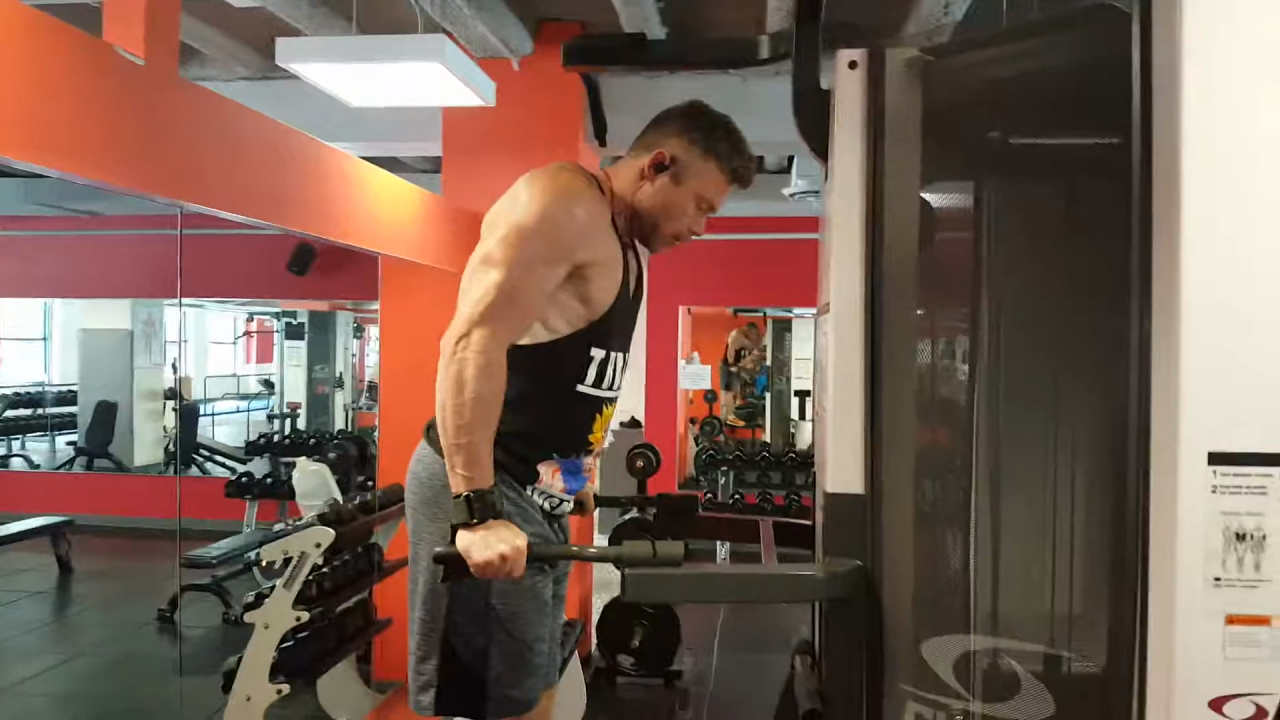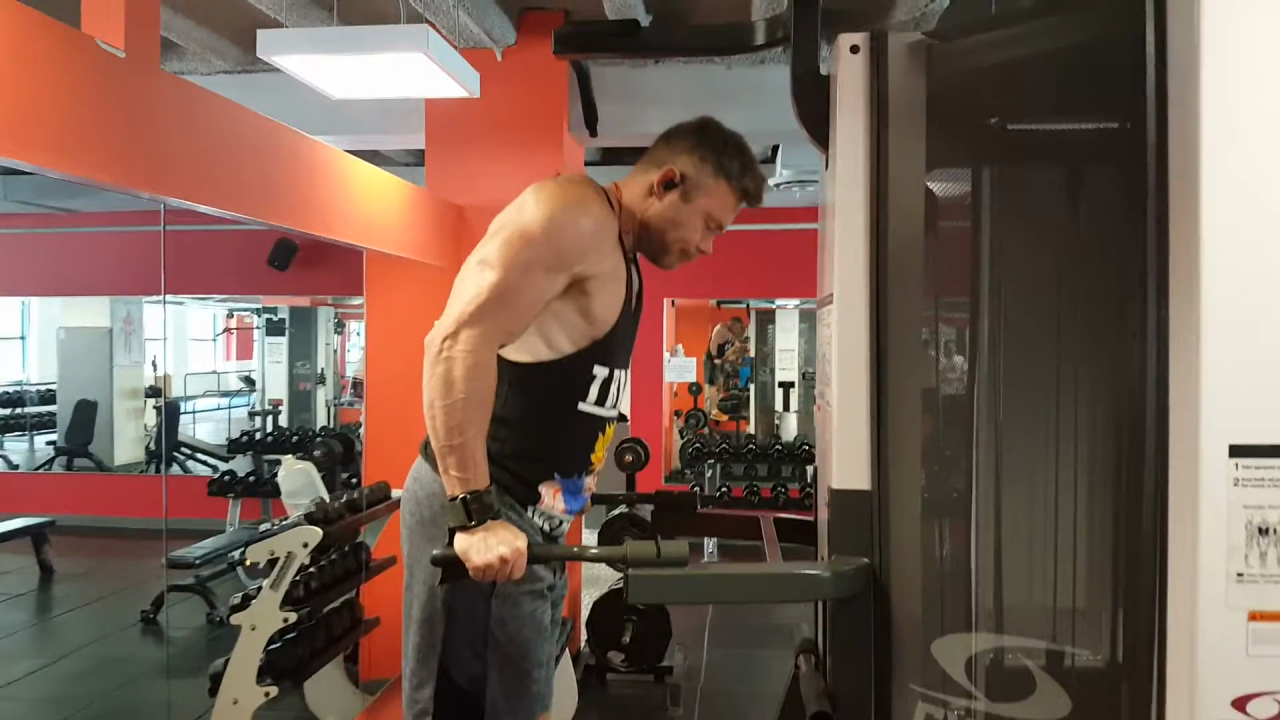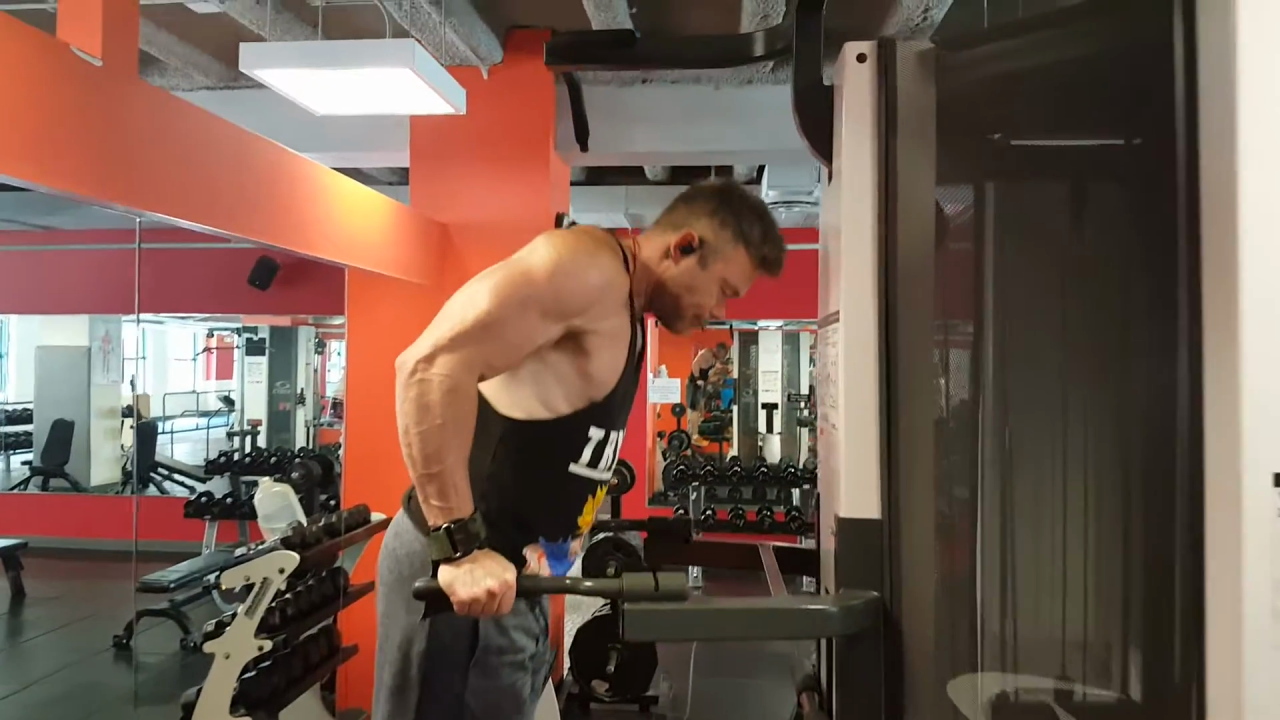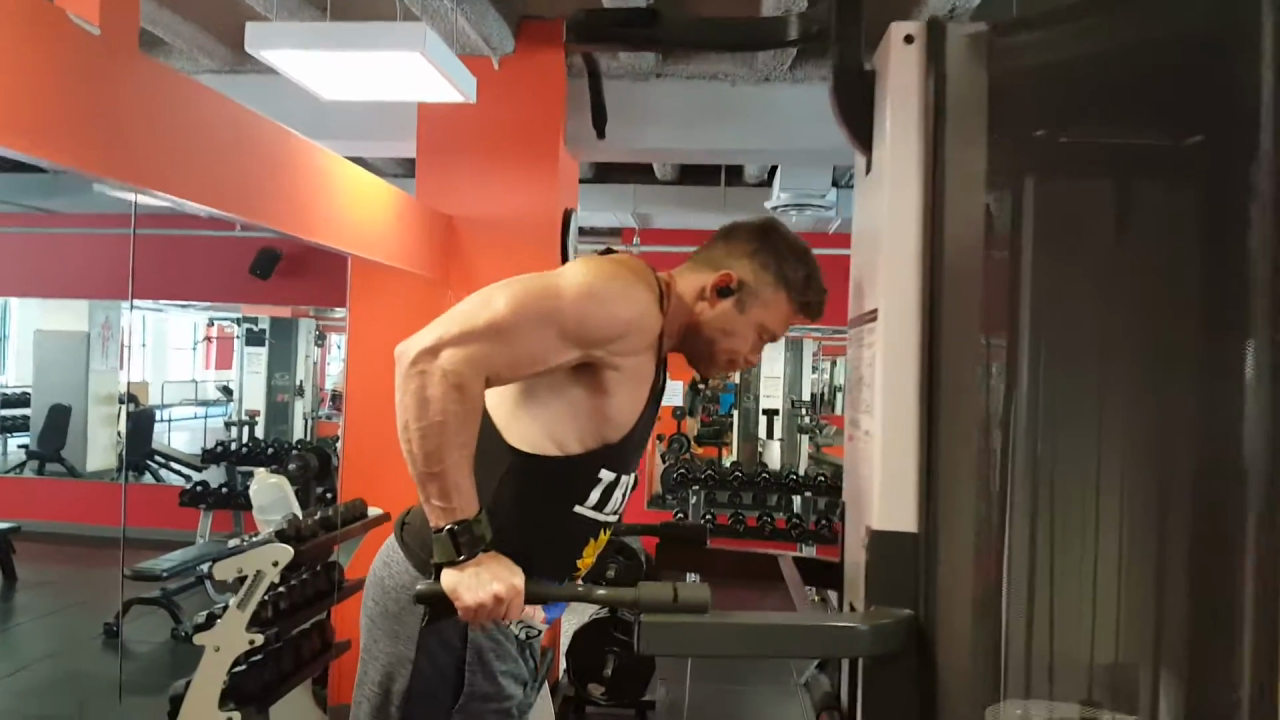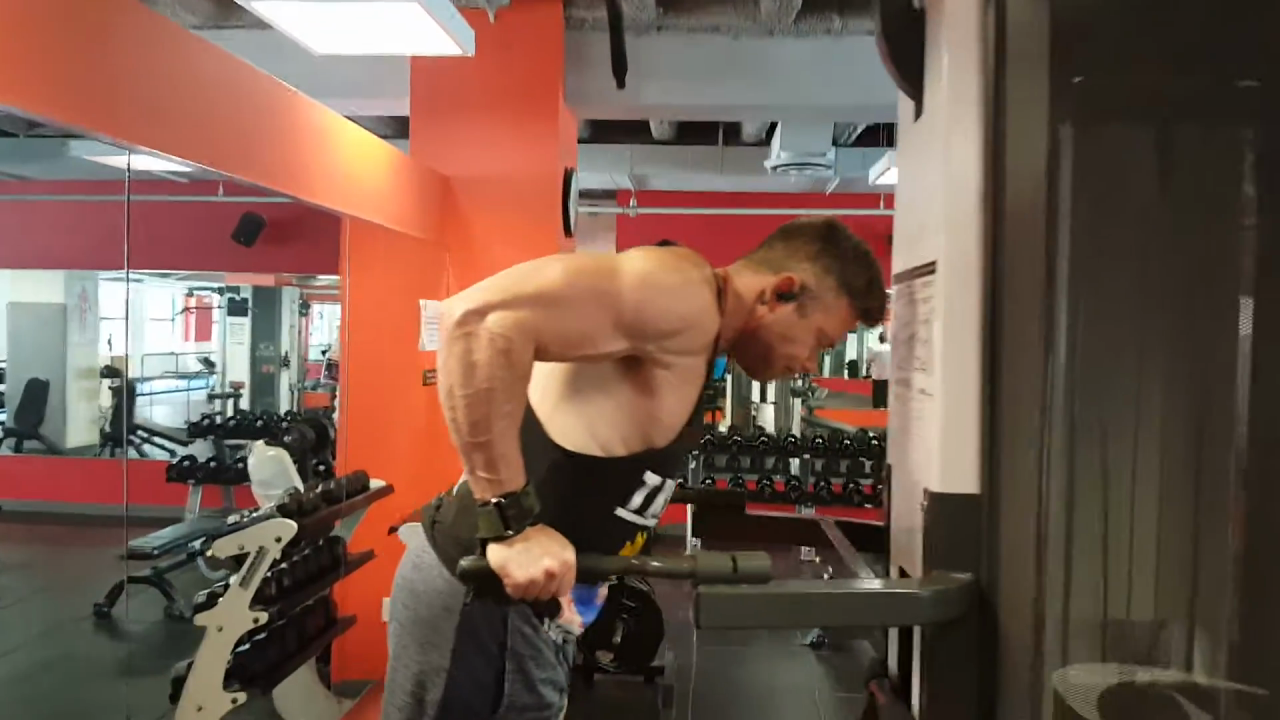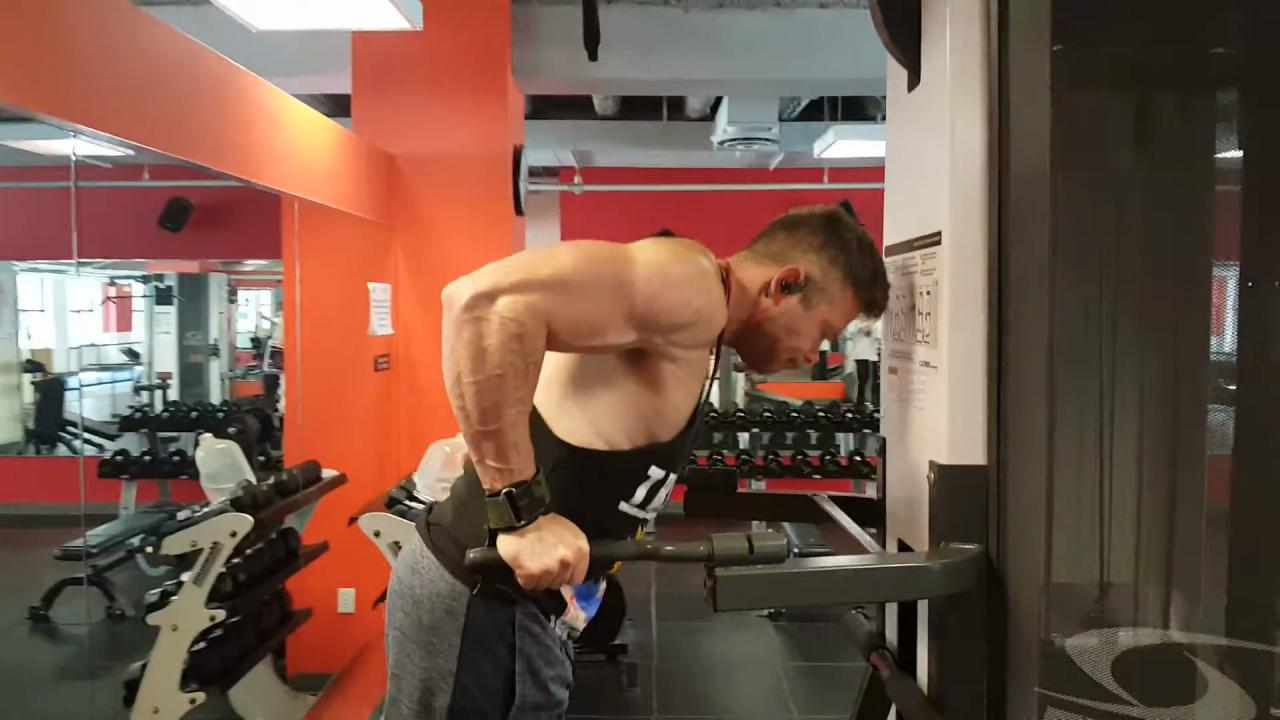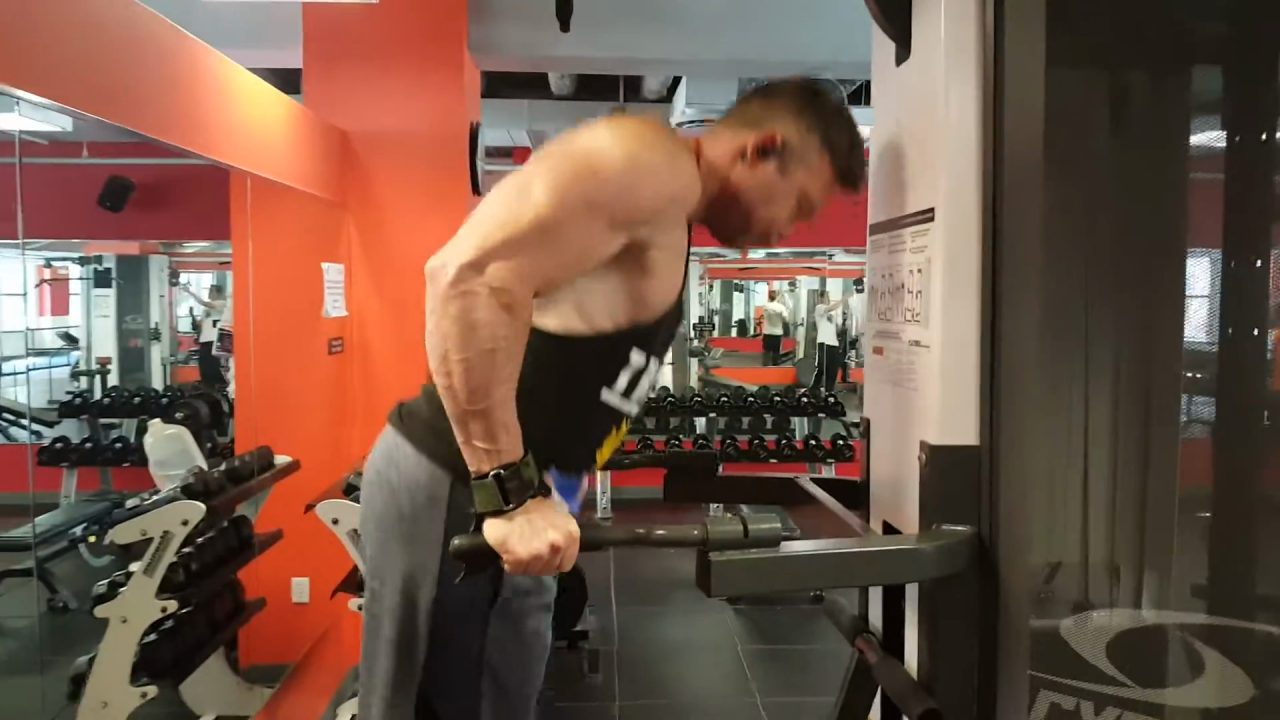
dt=0.4s
person 1, frame 1
left shoulder: (622, 247)
right shoulder: (567, 204)
right elbow: (472, 340)
right wrist: (475, 511)
left hip: (539, 499)
right hip: (485, 495)
person 1, frame 2
left shoulder: (623, 259)
right shoulder: (577, 215)
right elbow: (456, 340)
right wrist: (473, 512)
left hip: (534, 520)
right hip: (483, 517)
person 1, frame 3
left shoulder: (627, 315)
right shoulder: (590, 268)
right elbow: (432, 364)
right wrist: (460, 546)
left hip: (511, 578)
right hip: (465, 575)
person 1, frame 4
left shoulder: (646, 343)
right shoulder: (624, 298)
right elbow: (432, 357)
right wrist: (464, 549)
left hip: (504, 609)
right hip: (451, 598)
person 1, frame 5
left shoulder: (693, 339)
right shoulder: (684, 296)
right elbow: (477, 319)
right wrist: (511, 524)
left hip: (530, 606)
right hip: (483, 599)
person 1, frame 6
left shoulder: (689, 329)
right shoulder: (689, 285)
right elbow: (483, 302)
right wrist: (520, 513)
left hip: (526, 599)
right hip: (479, 597)
person 1, frame 7
left shoulder: (664, 202)
right shoulder: (651, 163)
right elbow: (470, 276)
right wrist: (505, 493)
left hip: (502, 493)
right hip: (454, 486)
